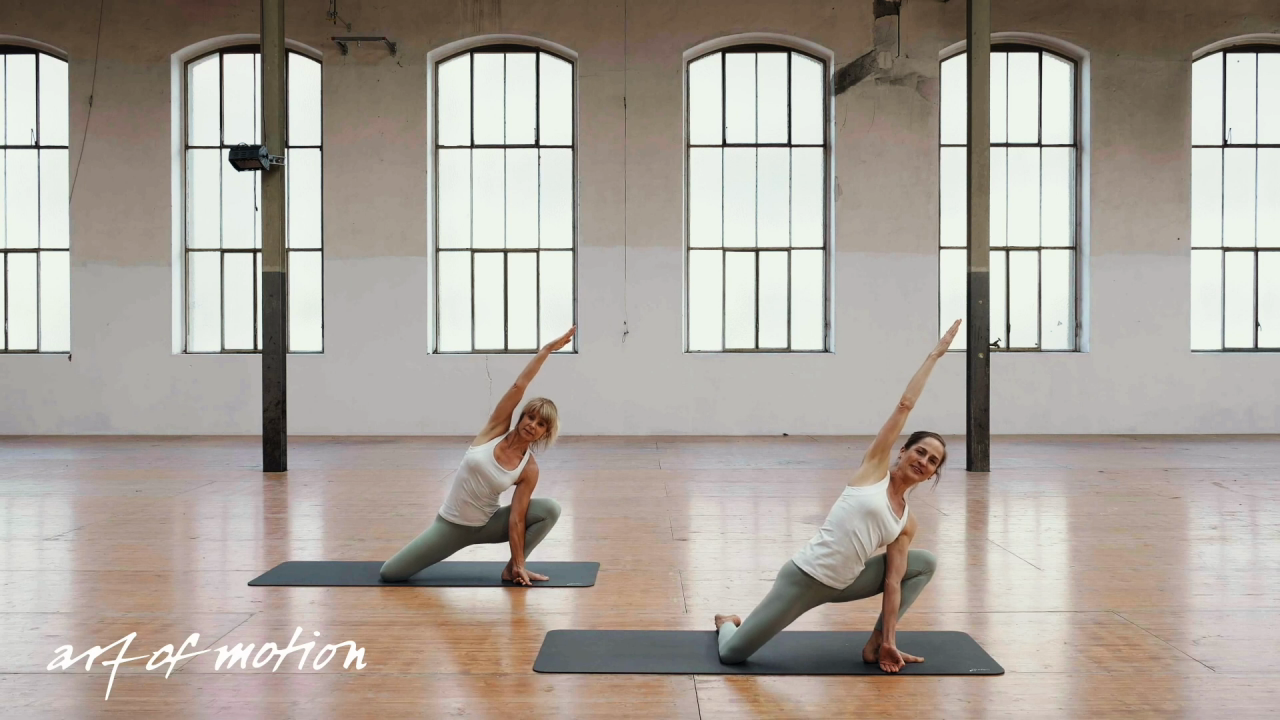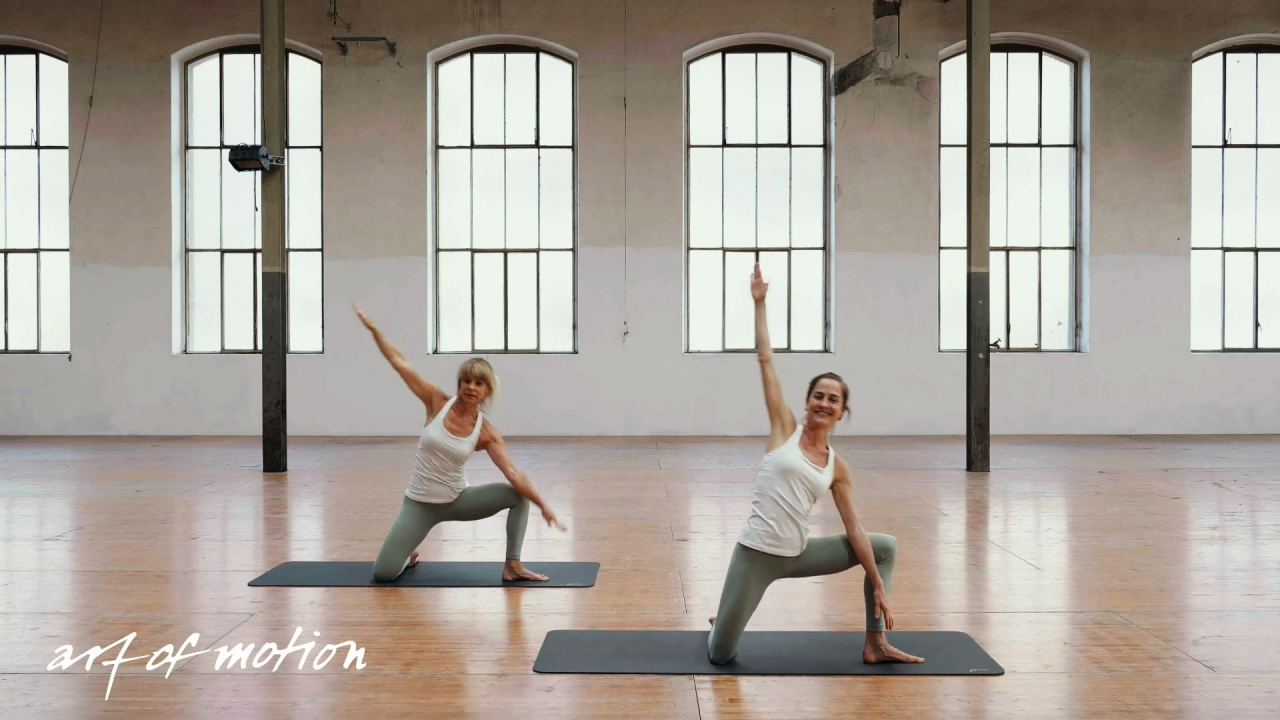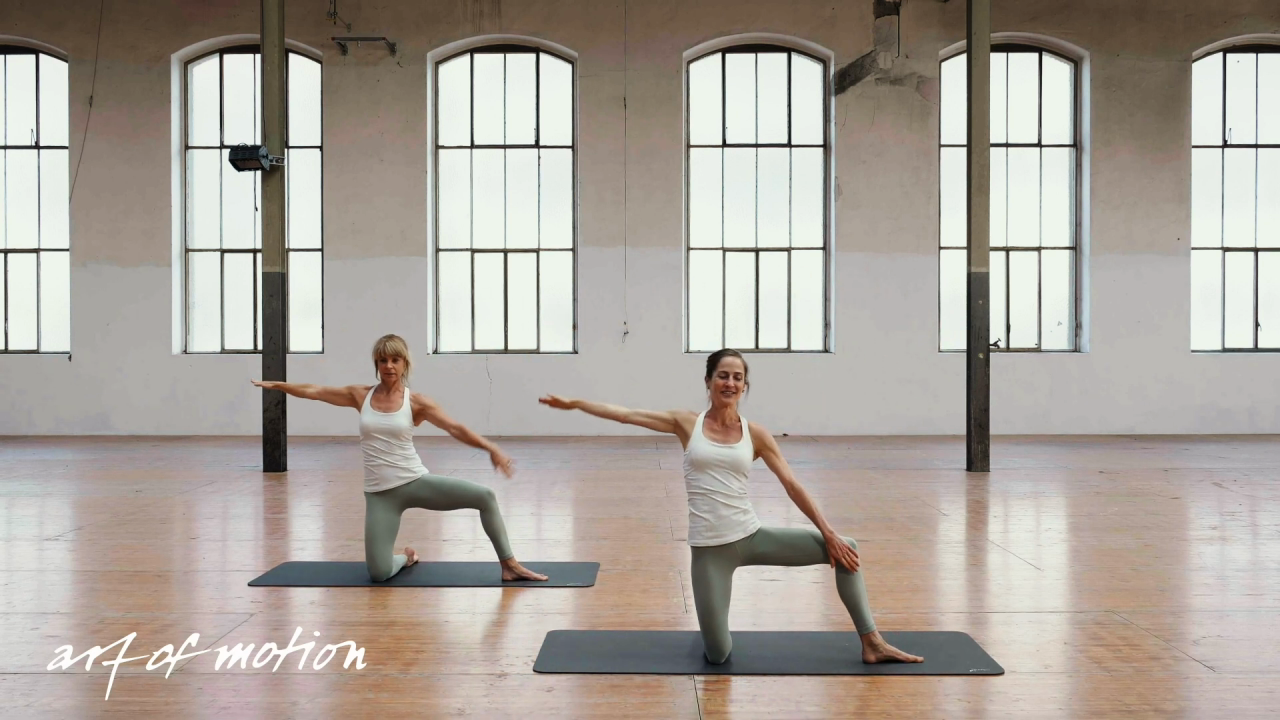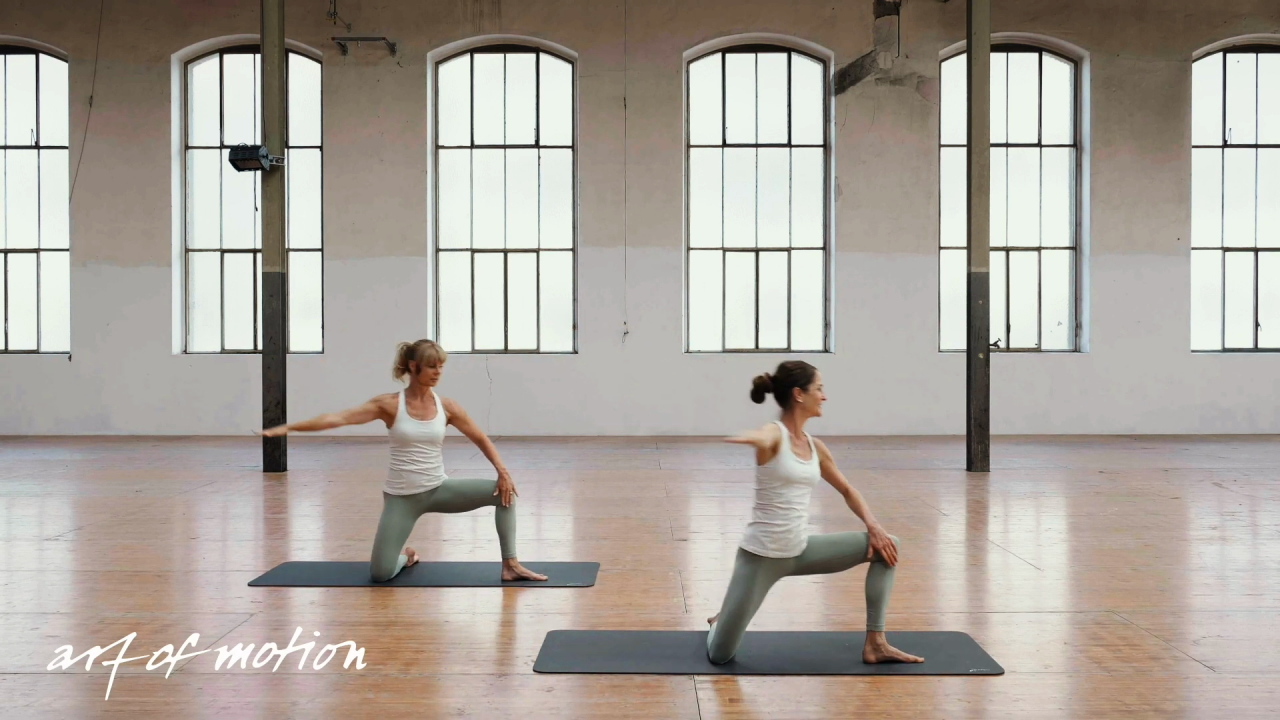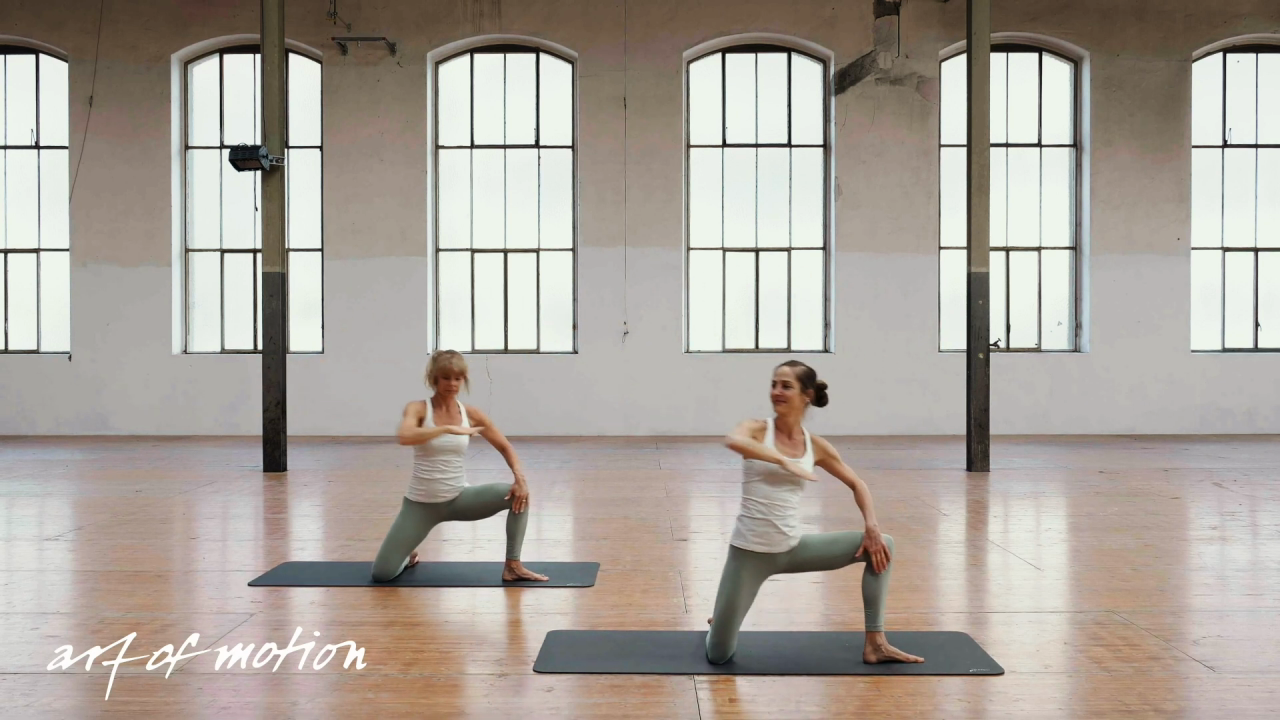
dt=1s
person 1, frame 1
left shoulder: (907, 524)
right shoulder: (875, 469)
left elbow: (893, 582)
right elbow: (904, 405)
left wrist: (890, 639)
right wrist: (934, 354)
left hip: (841, 586)
right hip: (804, 577)
left knee: (925, 563)
right knee: (732, 655)
left ankle: (876, 645)
right ankle: (728, 623)
person 1, frame 2
left shoulder: (838, 468)
right shoulder: (786, 429)
left elbow: (854, 532)
right elbow: (766, 362)
left wrist: (878, 587)
right wrist: (760, 304)
left hip: (797, 554)
right hip: (756, 554)
left knee: (885, 547)
right knee: (720, 656)
left ankle: (875, 643)
right ankle: (720, 624)
person 1, frame 3
left shoulder: (755, 434)
right shoulder: (687, 423)
left elbow: (792, 485)
right elbow: (624, 413)
left wrist: (829, 534)
right wrist: (575, 403)
left hip: (752, 537)
right hip: (709, 548)
left knee: (843, 549)
right knee: (718, 656)
left ankle: (872, 644)
right ankle: (714, 626)
person 1, frame 4
left shoulder: (814, 446)
right shoulder: (774, 433)
left elbow: (846, 490)
right elbow: (758, 437)
left wrist: (873, 527)
right wrist: (749, 438)
left hip: (802, 550)
right hip: (761, 556)
left knee: (885, 547)
right knee: (720, 655)
left ankle: (875, 643)
right ankle: (719, 624)
person 1, frame 5
left shoulder: (816, 446)
right shoulder: (756, 428)
left elbow: (857, 485)
right elbow: (734, 442)
left wrist: (871, 529)
right wrist: (782, 460)
left hip: (793, 548)
right hip: (750, 552)
left knee: (881, 547)
right knee: (718, 655)
left ankle: (875, 643)
right ankle: (718, 624)
person 2, frame 1
left shoulder: (529, 470)
right shoulder: (496, 431)
left elbow: (517, 519)
right elbow: (518, 386)
left wrist: (519, 563)
right wrist: (546, 350)
left hip: (487, 525)
right hip: (451, 525)
left knee: (551, 509)
right knee: (389, 574)
left ankle: (511, 569)
right ankle: (423, 553)
person 2, frame 2
left shoulder: (486, 432)
right shoulder: (438, 403)
left elbow: (514, 473)
right elbow: (399, 362)
left wrist: (543, 505)
right wrist: (372, 328)
left hip: (457, 501)
right hip: (419, 505)
left knee: (520, 494)
right knee: (382, 574)
left ankle: (512, 566)
right ankle: (408, 555)
person 2, frame 3
left shoulder: (416, 402)
right shoulder: (361, 395)
left elbow: (455, 428)
right elbow: (313, 391)
left wrist: (491, 448)
right wrist: (275, 385)
left hip: (416, 482)
right hip: (380, 494)
left knee: (484, 497)
right knee: (379, 574)
left ankle: (509, 565)
right ankle: (406, 557)
person 2, frame 4
left shoulder: (447, 407)
right shoulder: (388, 404)
left elbow: (481, 439)
right elbow: (337, 418)
left wrist: (503, 472)
right wrist: (287, 427)
left hip: (439, 489)
right hip: (402, 497)
left knee: (502, 492)
right knee: (381, 574)
left ankle: (510, 565)
right ankle: (406, 557)
person 2, frame 5
left shoulder: (471, 414)
right shoulder: (417, 408)
left elbow: (505, 447)
right elbow: (405, 437)
left wrist: (520, 478)
right wrist: (447, 428)
left hip: (459, 499)
right hip: (420, 504)
left knee: (518, 496)
right knee: (381, 574)
left ankle: (513, 566)
right ankle: (407, 556)
